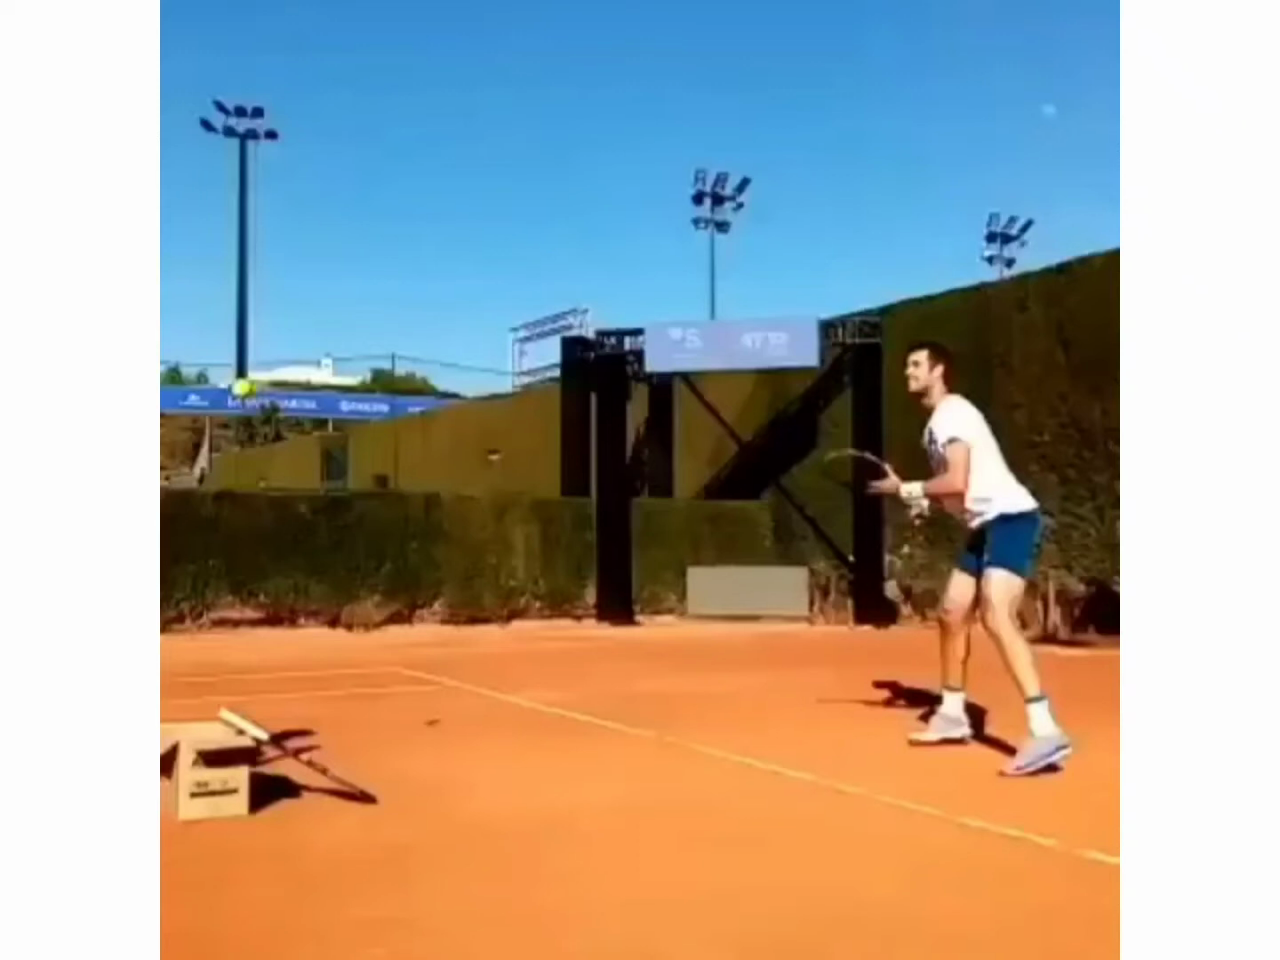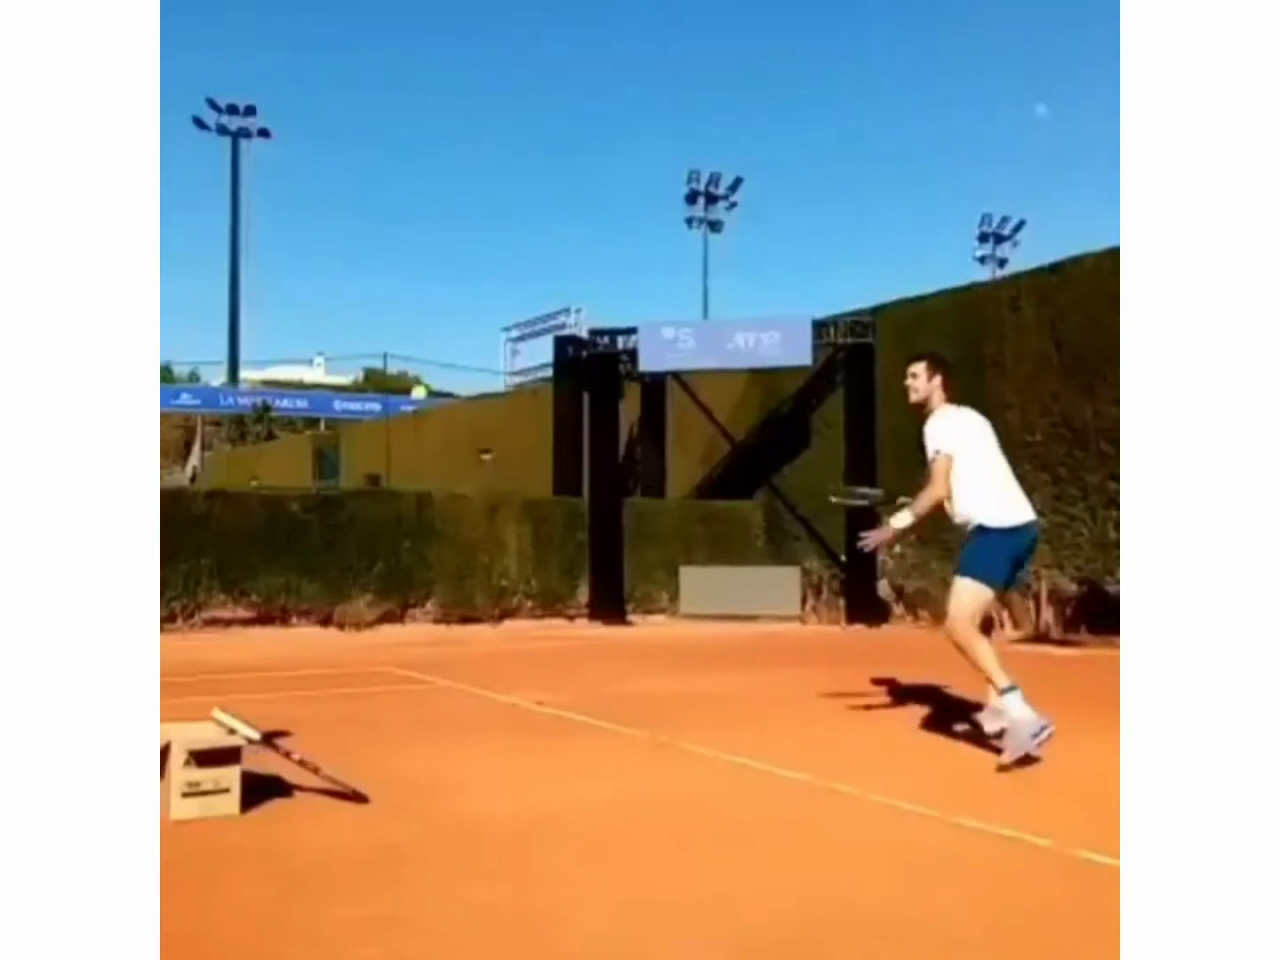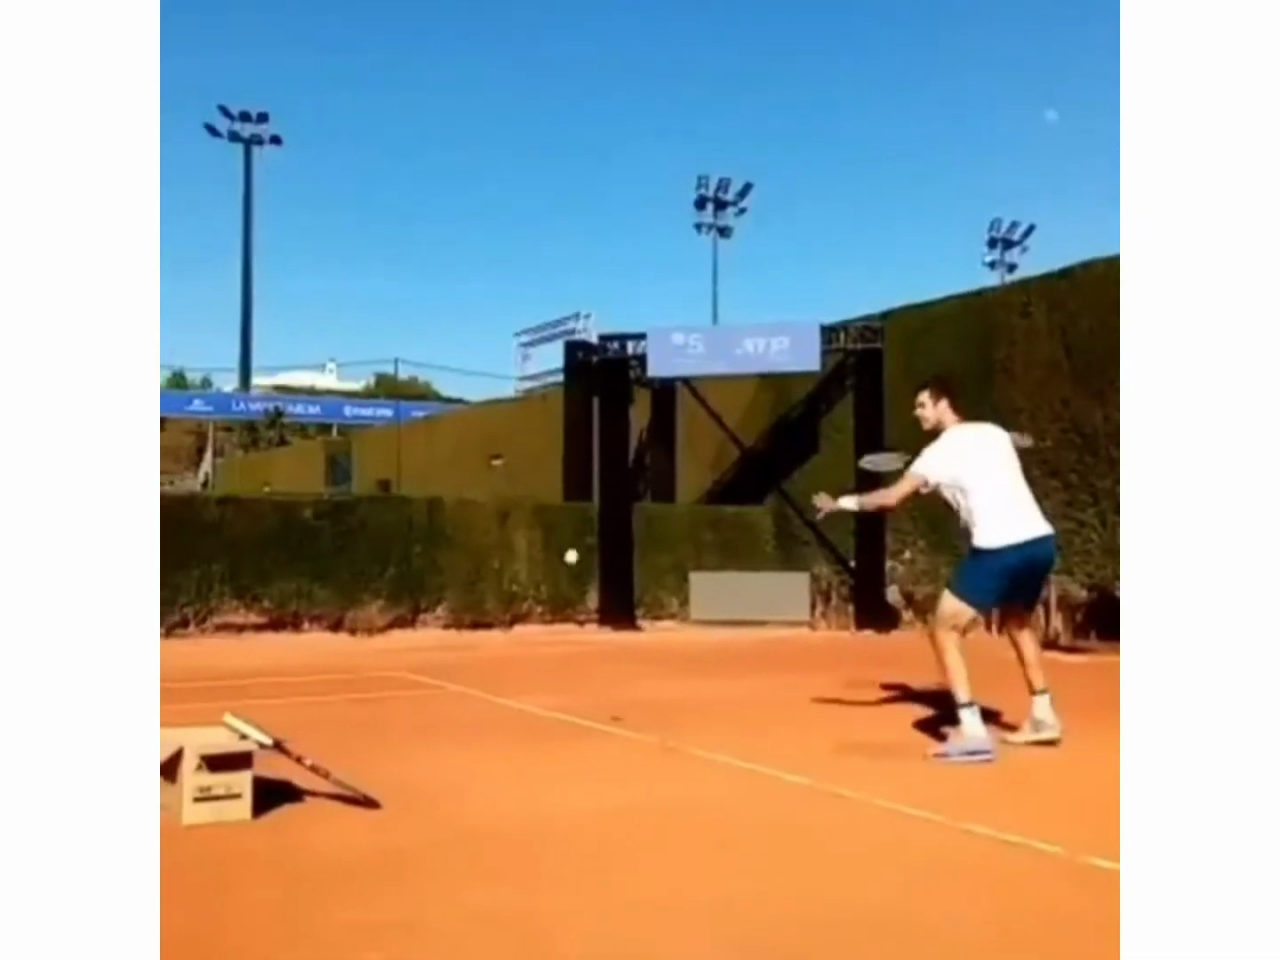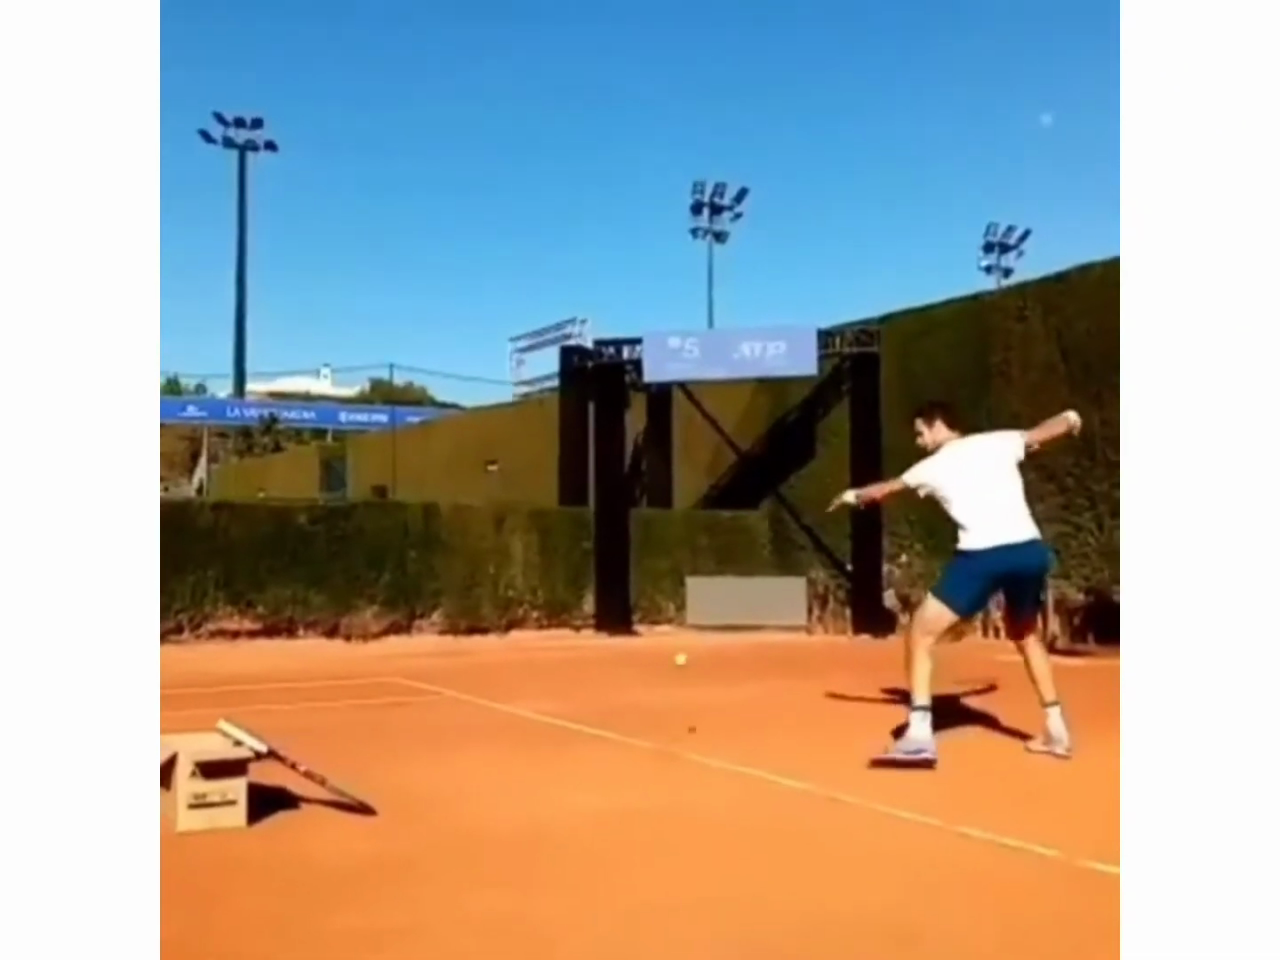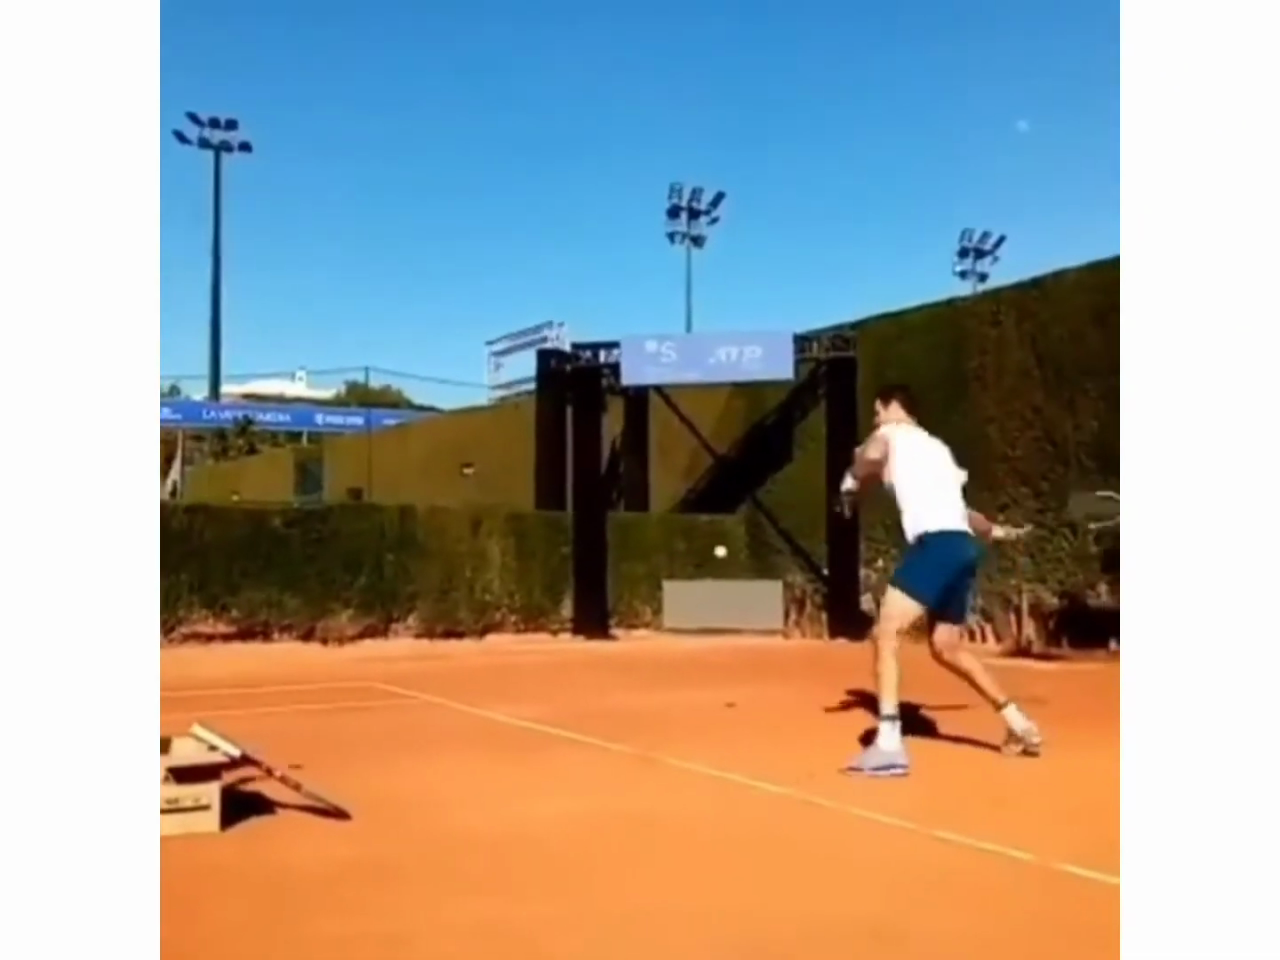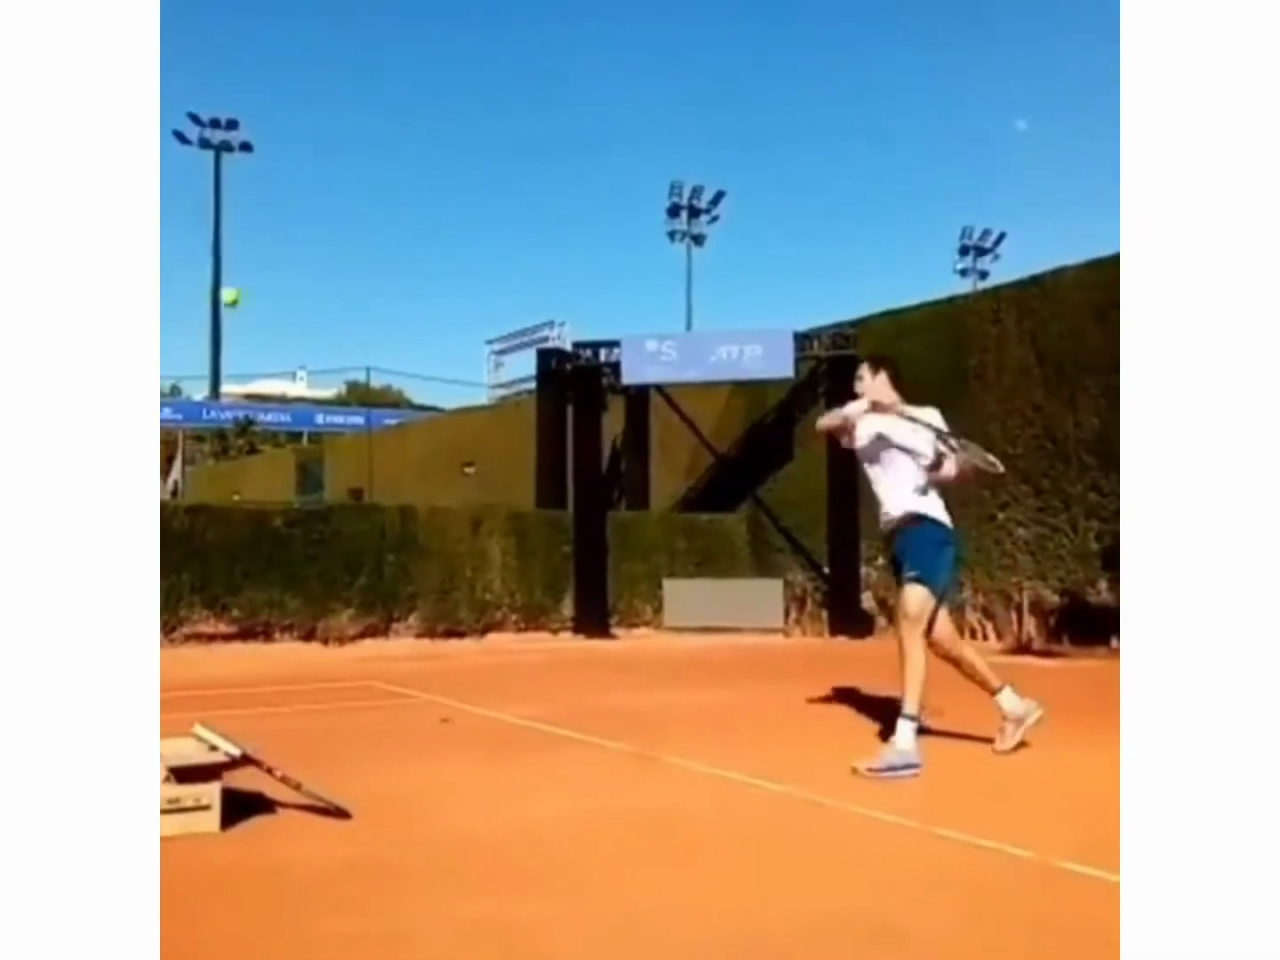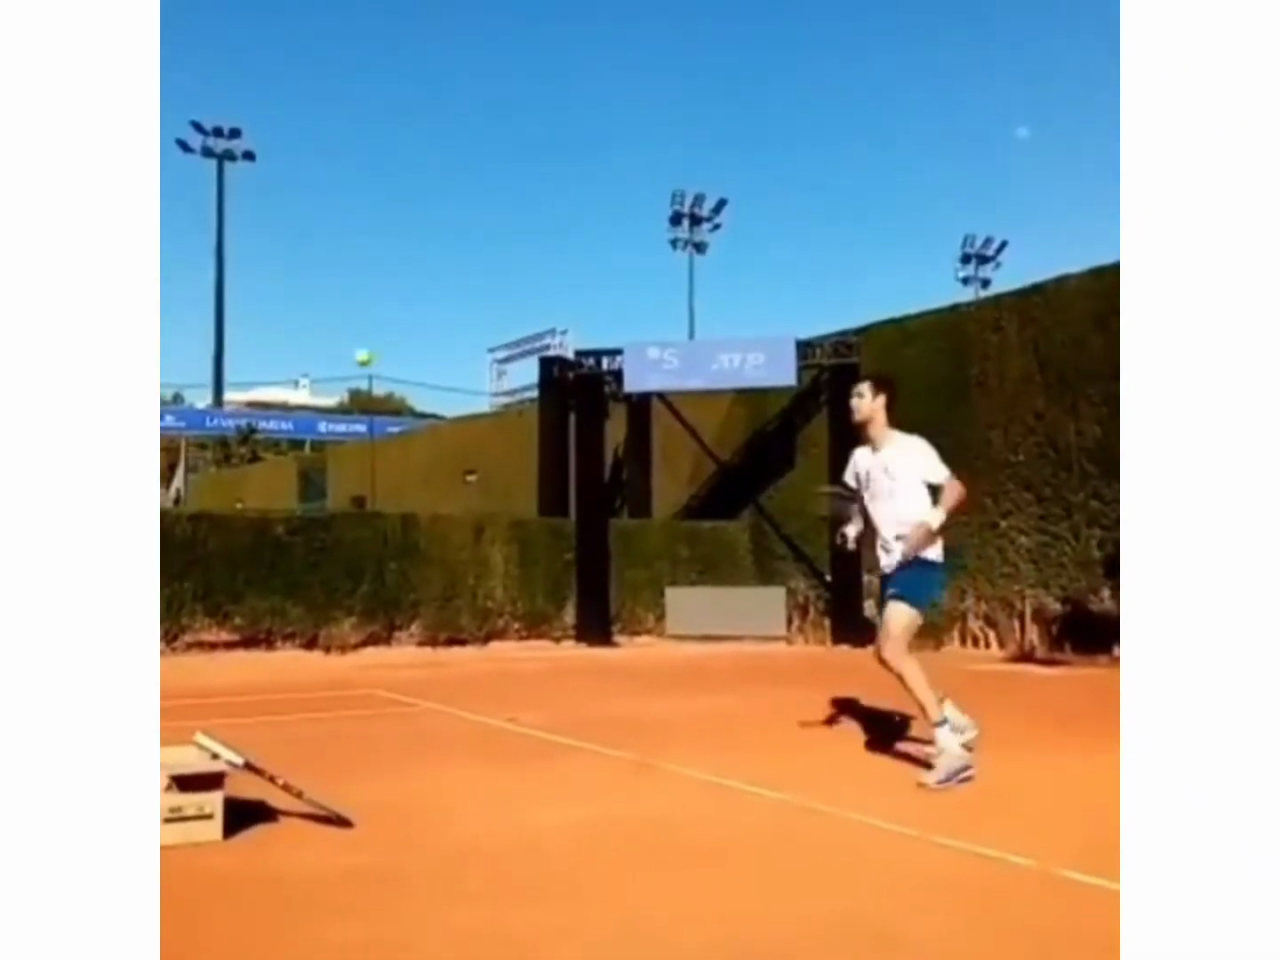
dt=0.7s
person 1, frame 1
left shoulder: (952, 412)
right shoulder: (936, 422)
left elbow: (956, 482)
left wrist: (905, 489)
right wrist: (924, 500)
left hip: (1011, 518)
right hip: (987, 524)
left knee: (997, 617)
right knee: (951, 614)
left ankle: (1046, 732)
right ankle: (952, 714)
person 1, frame 2
left shoulder: (941, 422)
right shoulder: (966, 417)
left elbow: (938, 491)
left wrist: (896, 524)
left hip: (997, 529)
right hip: (1019, 524)
left knee: (959, 626)
right knee: (963, 617)
left ankle: (1024, 717)
right ankle: (999, 708)
person 1, frame 3
left shoulder: (939, 453)
right shoulder: (992, 433)
left elbow: (890, 497)
right elbow: (1021, 441)
left wrist: (841, 502)
left hip: (999, 549)
right hip: (1042, 541)
left knee: (945, 633)
right knee: (1017, 623)
left ankle: (973, 733)
right ankle: (1043, 717)
person 1, frame 4
left shoulder: (933, 466)
right shoulder: (998, 442)
left elbow: (882, 490)
right elbow: (1053, 429)
left wrist: (851, 496)
right wrist: (1070, 418)
left hip: (983, 555)
right hip: (1031, 550)
left knee: (920, 636)
right knee: (1024, 633)
left ankle: (918, 735)
right ankle: (1056, 729)
person 1, frame 5
left shoulder: (891, 433)
right shoulder: (936, 447)
left elbow: (870, 455)
right elbow: (966, 512)
left wrist: (852, 484)
right wrist: (995, 531)
left hip: (935, 544)
right hip: (959, 546)
left knee: (886, 634)
right knee: (948, 649)
left ankle: (888, 746)
right ankle: (1018, 725)
person 1, frame 6
left shoulder: (926, 417)
right shoulder: (863, 422)
left elbow: (962, 468)
right elbow: (825, 426)
left wrist: (945, 468)
right wrist: (855, 409)
left hip: (926, 531)
right hip: (898, 538)
left knee: (909, 626)
right knee: (941, 638)
left ankle: (904, 744)
right ankle: (1015, 706)
person 1, frame 7
left shoulder: (911, 448)
right shoulder: (858, 459)
left elbow: (956, 489)
left wrist: (931, 525)
right wrist: (852, 528)
left hip: (919, 563)
right hip: (892, 566)
left knee: (892, 648)
right knee: (891, 650)
left ankle: (952, 750)
right ankle: (955, 720)
